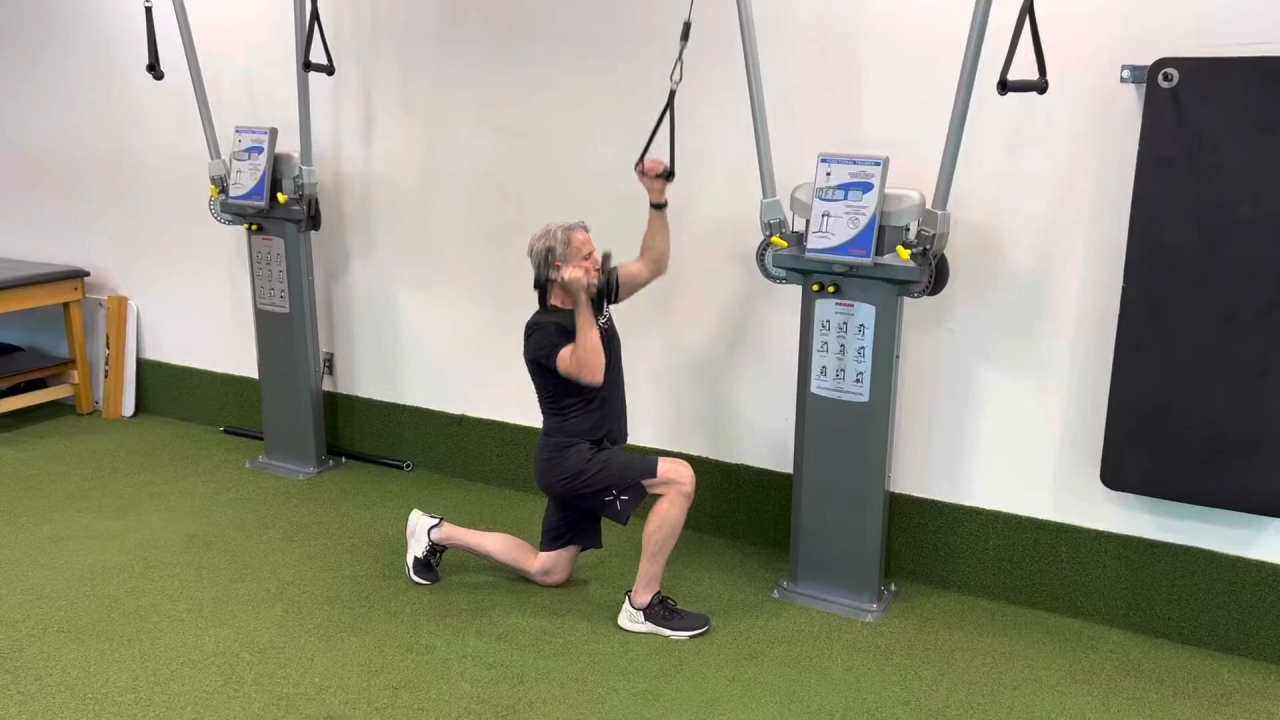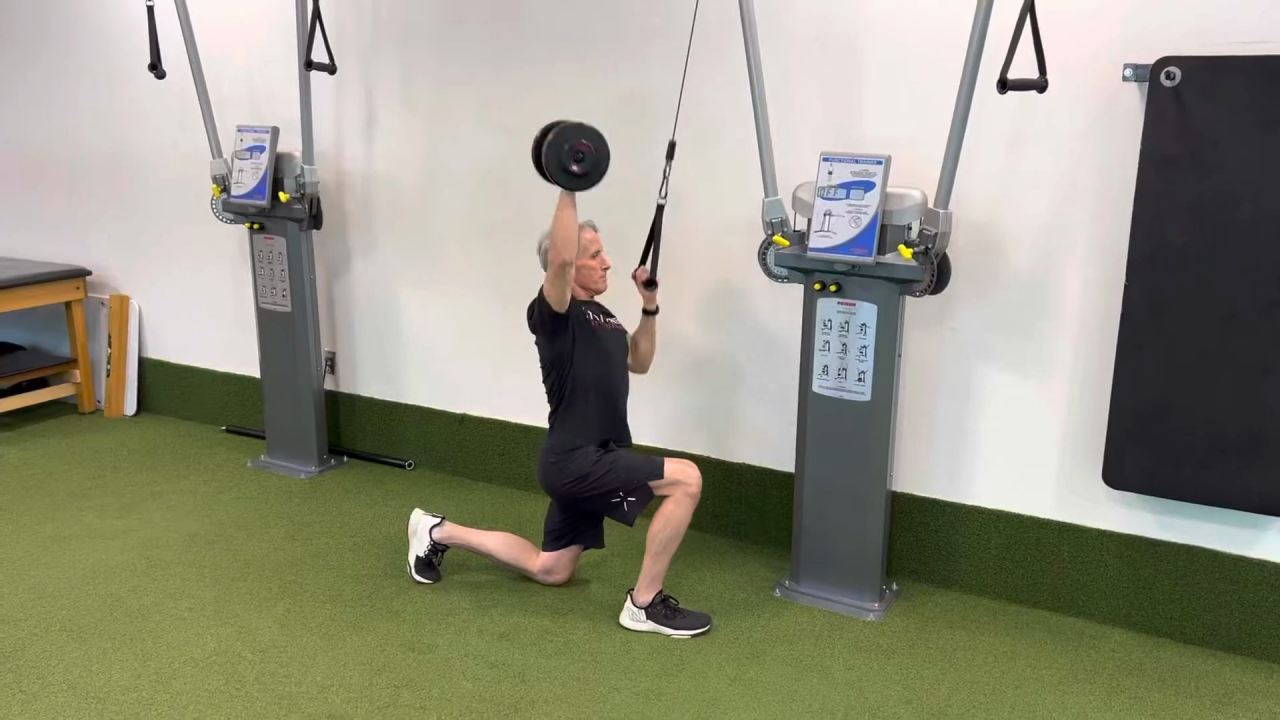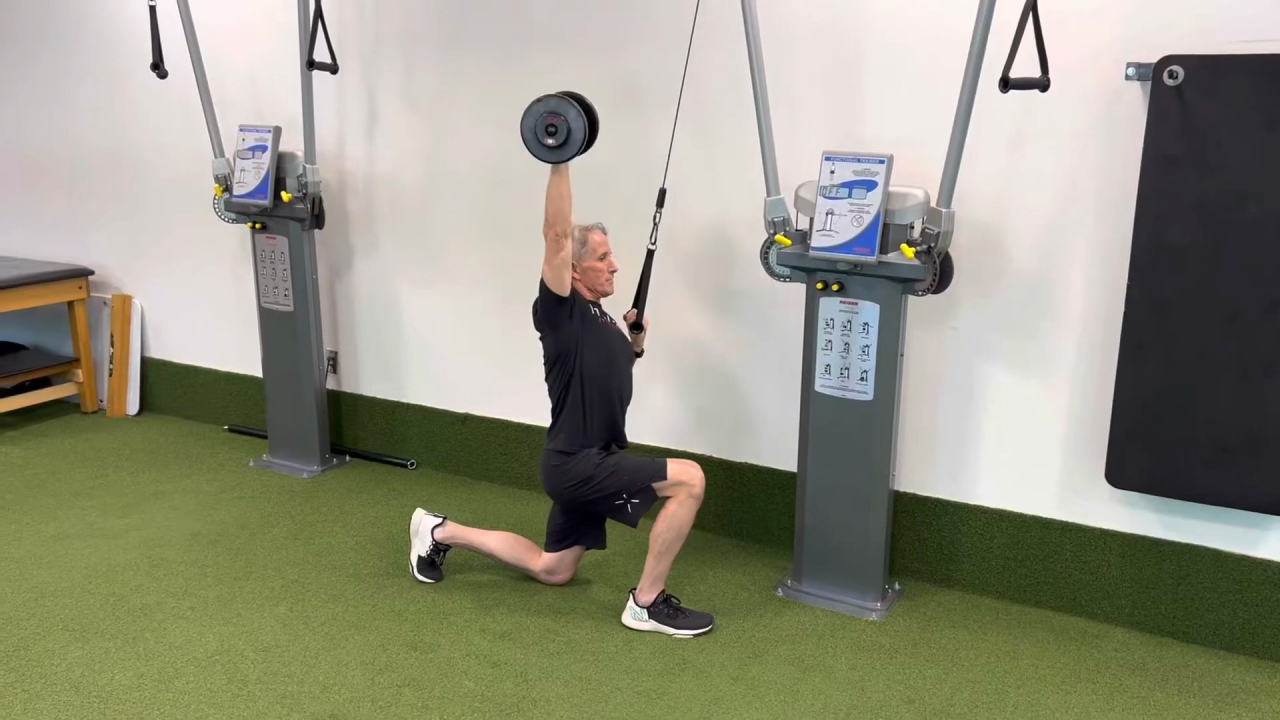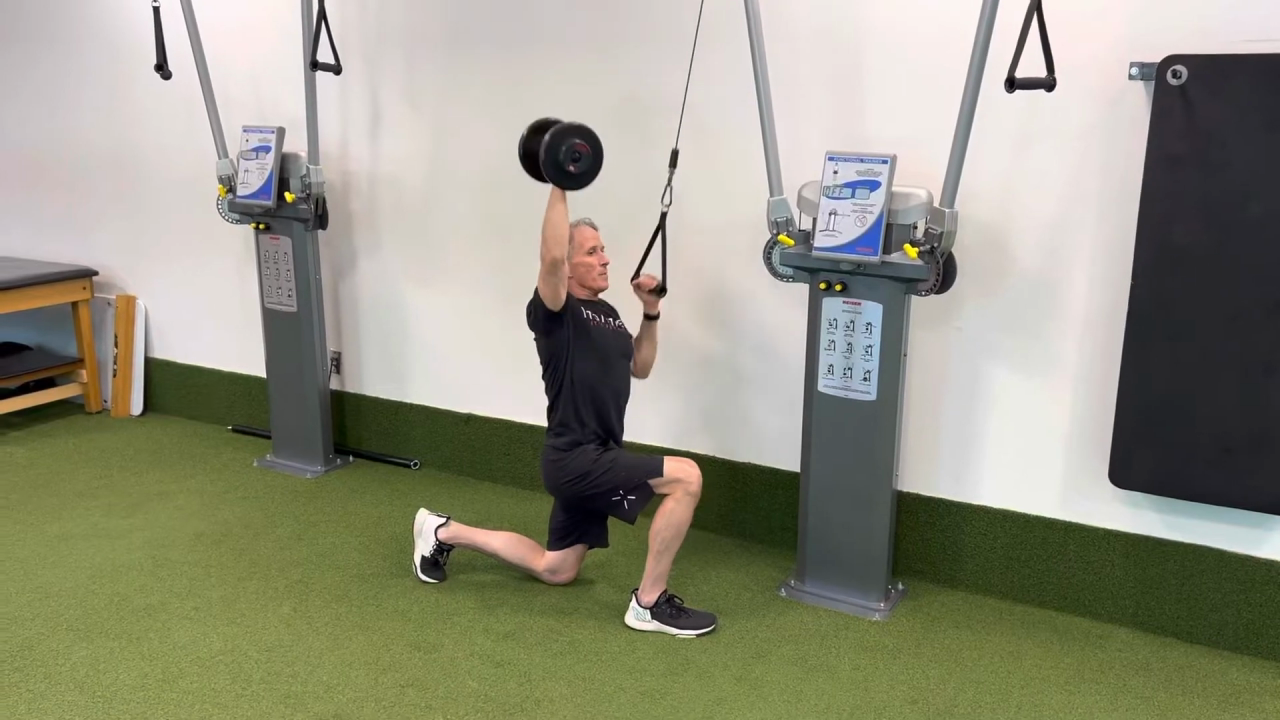
dt=0.4s
person 1, frame 1
left shoulder: (596, 296)
right shoulder: (543, 329)
left elbow: (654, 263)
right elbow: (592, 373)
left wrist: (657, 198)
right wrist: (582, 302)
left hip: (583, 460)
right hip: (571, 461)
left knee: (547, 571)
right knee: (679, 479)
left ankle: (436, 534)
right ankle: (643, 604)
person 1, frame 2
left shoulder: (598, 315)
right shoulder: (549, 311)
left elbow: (640, 362)
right elbow: (563, 260)
left wrist: (648, 304)
right wrist: (567, 185)
left hip: (586, 460)
right hip: (577, 461)
left knee: (550, 570)
right knee: (686, 478)
left ankle: (438, 533)
right ankle: (645, 603)
person 1, frame 3
left shoulder: (596, 319)
right shoulder: (560, 309)
right elbow: (557, 234)
left wrist: (635, 346)
right wrist: (559, 162)
left hip: (589, 462)
right hip: (577, 464)
left knee: (550, 569)
right knee: (689, 480)
left ankle: (440, 533)
right ankle: (647, 603)
person 1, frame 4
left shoulder: (605, 312)
right shoulder: (553, 312)
left elbow: (639, 368)
right elbow: (551, 258)
left wrist: (650, 313)
right wrist: (559, 186)
left hip: (591, 457)
right hip: (576, 459)
left knee: (555, 569)
right knee: (685, 477)
left ankle: (444, 533)
right ankle: (649, 603)
